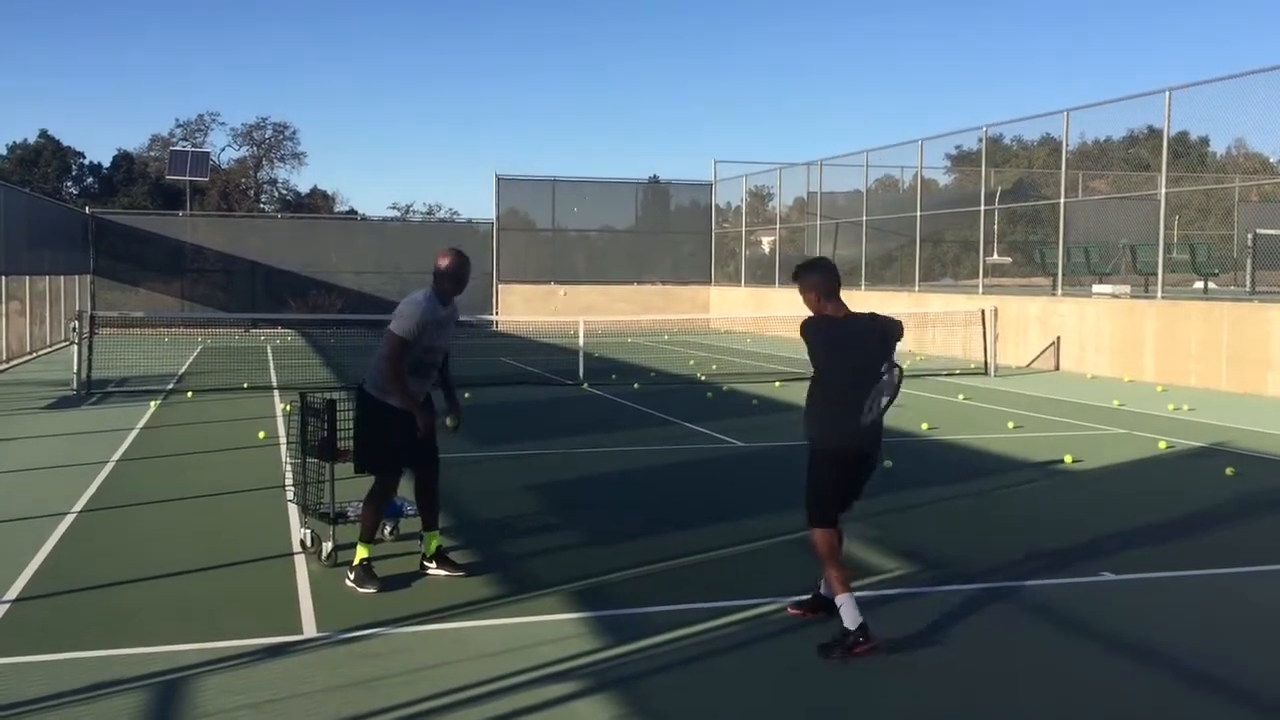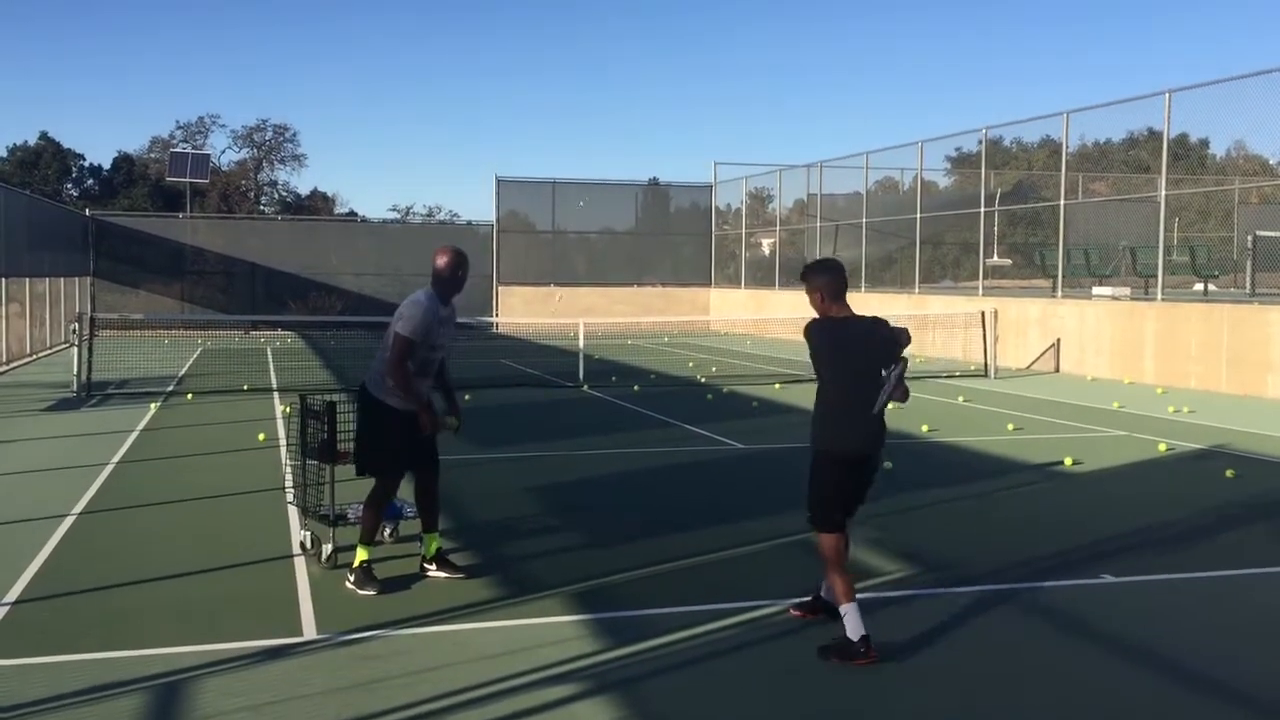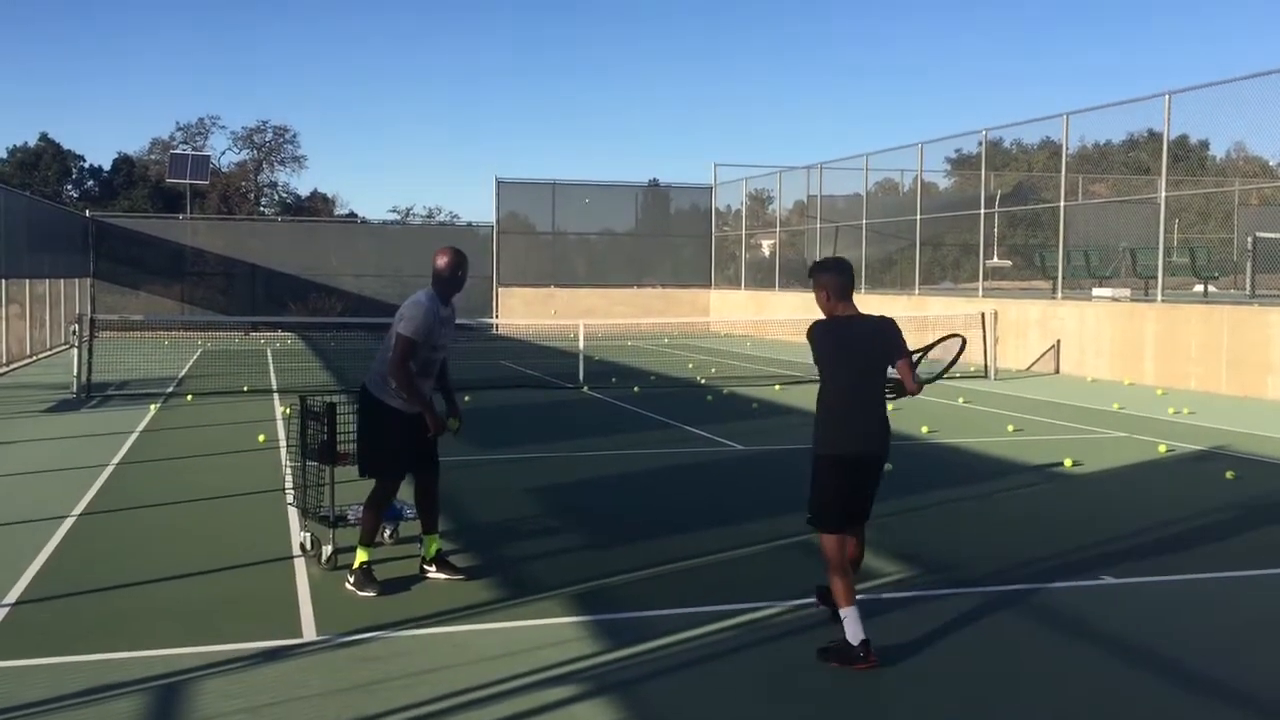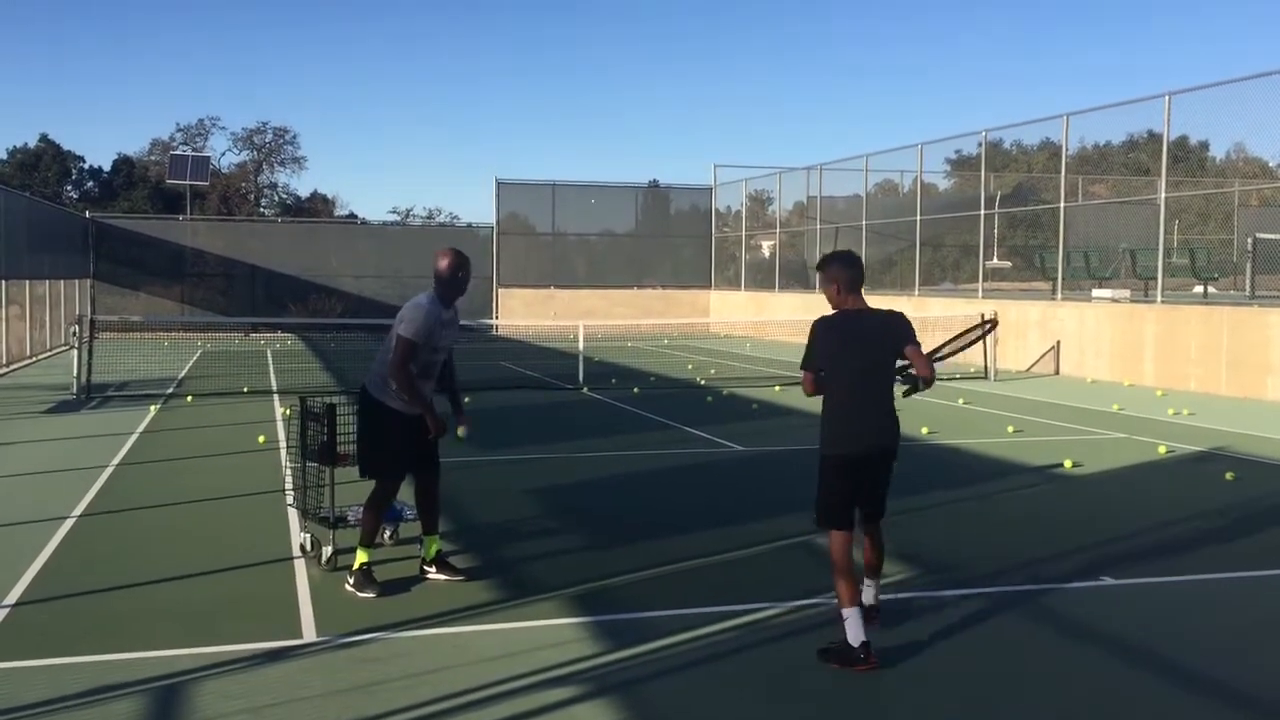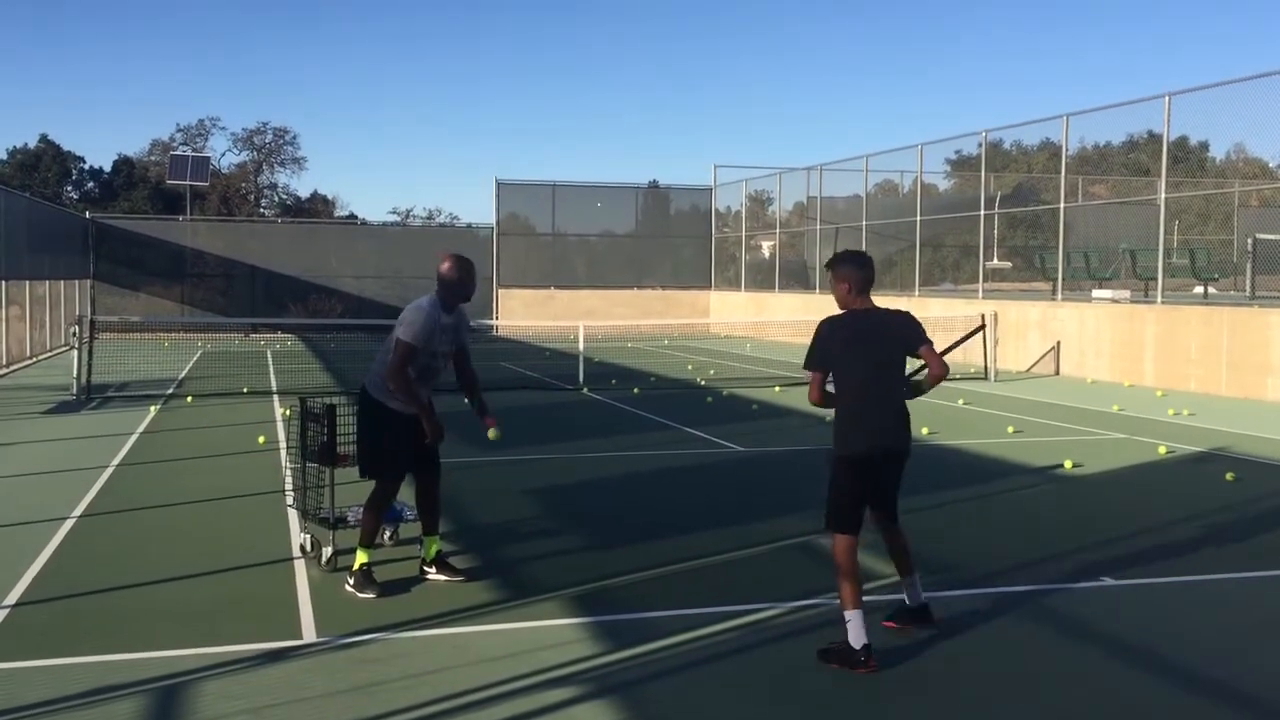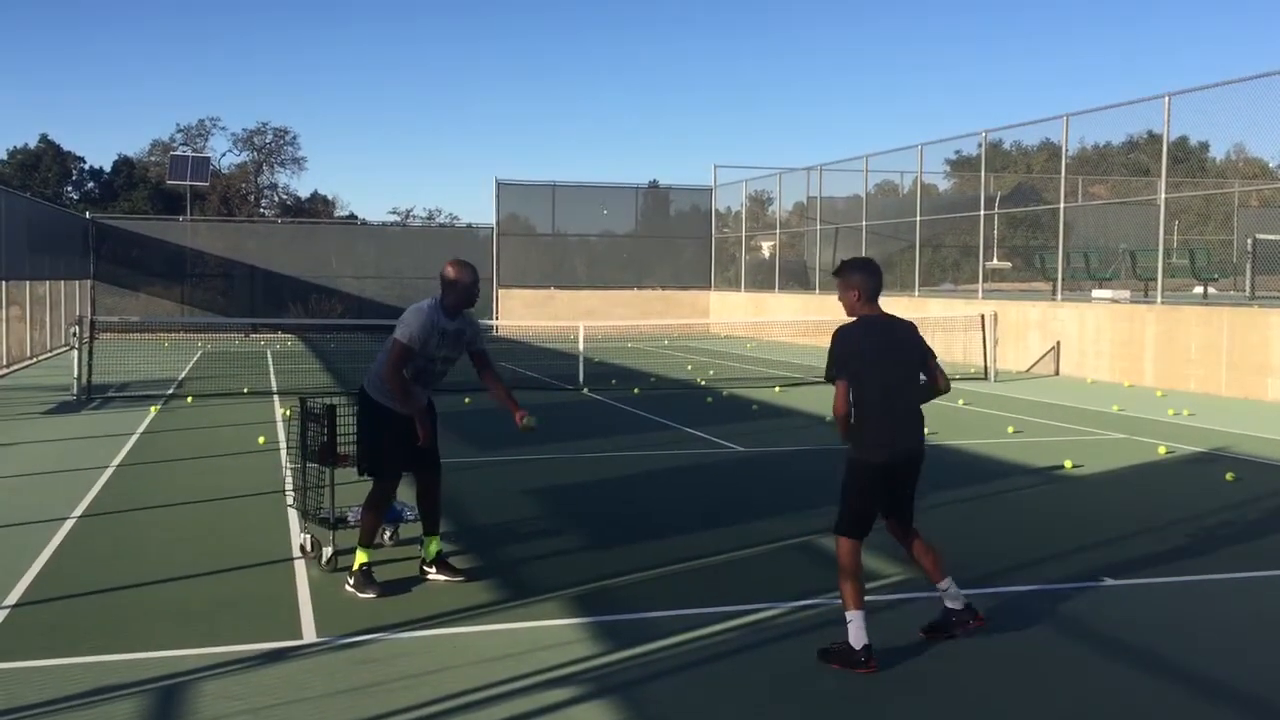
dt=0.1s
person 1, frame 1
left shoulder: (812, 330)
right shoulder: (875, 327)
left hip: (830, 444)
right hip: (868, 442)
left knee: (822, 531)
right knee: (828, 517)
left ankle: (855, 630)
right ankle: (828, 595)
person 1, frame 2
left shoulder: (816, 332)
right shoulder: (879, 331)
right elbow: (900, 367)
left hip: (832, 448)
right hip: (870, 445)
left knee: (829, 536)
right knee: (836, 522)
left ankle: (857, 639)
right ankle: (829, 597)
person 1, frame 3
left shoulder: (819, 333)
right shoulder: (883, 330)
right elbow: (912, 384)
right wrist: (897, 381)
left hip: (833, 447)
right hip: (874, 445)
left knee: (831, 538)
right knee: (854, 526)
left ankle: (856, 643)
right ankle: (841, 596)
person 1, frame 4
left shoulder: (823, 329)
right shoulder: (893, 322)
left elbow: (810, 387)
right elbow: (925, 373)
right wrist: (914, 378)
left hip: (840, 445)
right hip: (883, 442)
left knee: (840, 538)
right knee: (871, 523)
left ankle: (857, 644)
right ankle: (868, 600)
person 1, frame 5
left shoulder: (830, 329)
right shoulder: (902, 322)
left elbow: (815, 395)
right elbow: (939, 370)
right wrist: (910, 391)
left hip: (854, 447)
right hip: (895, 442)
left knee: (842, 541)
right knee: (887, 522)
left ankle: (858, 646)
right ankle: (916, 602)
person 1, frame 6
left shoulder: (846, 337)
right shoulder: (906, 331)
left elbow: (841, 406)
right elbow: (939, 385)
left wrist: (846, 431)
left hip: (871, 452)
right hip: (909, 448)
left knee: (847, 543)
right knee: (902, 529)
left ankle: (858, 647)
right ankle: (958, 609)
person 2, frame 1
left shoulder: (449, 310)
right shoulder: (417, 309)
right elbow: (391, 365)
left wrist: (451, 401)
right wrist: (419, 411)
left hip: (415, 402)
right hip: (383, 402)
left knee: (429, 472)
right knee: (388, 480)
left ankle: (431, 552)
right ankle: (359, 563)
person 2, frame 2
left shoulder: (446, 309)
right shoulder: (419, 308)
right elbow: (395, 365)
left wrist: (450, 401)
right wrist: (424, 410)
left hip: (415, 403)
right hip: (384, 404)
left knee: (429, 474)
right knee: (388, 482)
left ankle: (431, 554)
right ankle: (359, 565)
person 2, frame 3
left shoulder: (447, 310)
right shoulder: (421, 309)
right elbow: (398, 366)
left wrist: (450, 404)
right wrist: (430, 411)
left hip: (415, 406)
right hip: (386, 404)
left knee: (429, 476)
right knee: (389, 483)
left ankle: (431, 556)
right ankle: (359, 566)
person 2, frame 4
left shoulder: (450, 313)
right shoulder: (422, 311)
left elbow: (444, 363)
right elbow: (399, 368)
left wrist: (458, 407)
right wrist: (430, 413)
left hip: (415, 407)
right hip: (385, 406)
left knee: (429, 477)
right knee: (389, 484)
left ankle: (431, 556)
right ankle: (359, 567)
person 2, frame 5
left shoulder: (458, 319)
right shoulder: (422, 315)
left elbow: (463, 370)
right elbow: (397, 372)
left wrist: (483, 411)
right wrist: (428, 418)
left hip: (417, 406)
right hip: (385, 405)
left knee: (430, 478)
right knee: (389, 485)
left ankle: (432, 556)
right ankle: (360, 568)
person 2, frame 6
left shoulder: (467, 324)
right shoulder: (420, 316)
left elbow: (486, 371)
right elbow: (391, 372)
left wrist: (515, 408)
right wrist: (419, 419)
left hip: (417, 404)
right hip: (382, 404)
left knee: (430, 478)
right knee: (386, 484)
left ankle: (431, 558)
right ankle: (359, 568)
